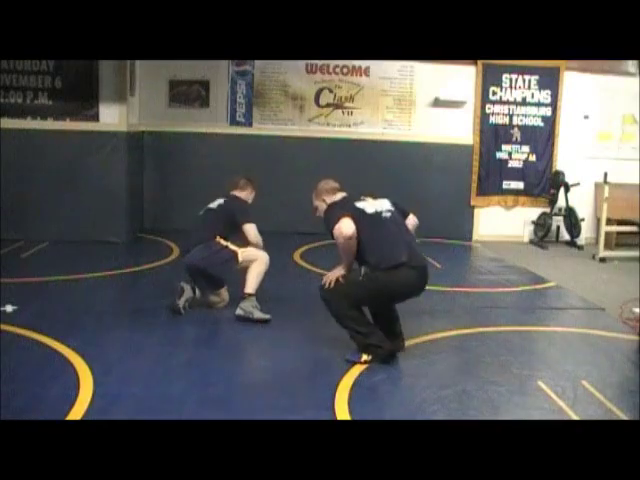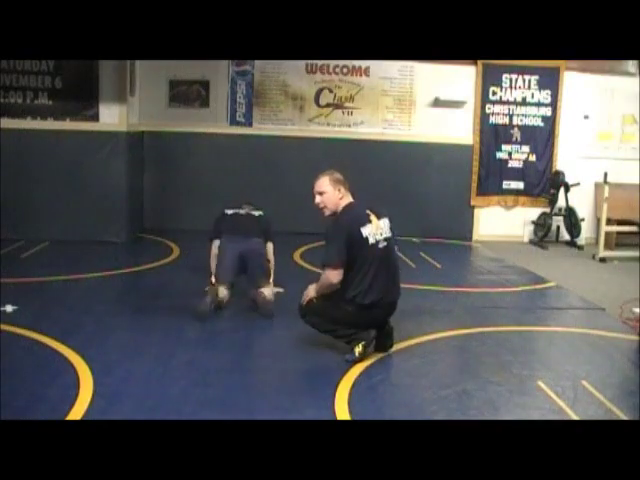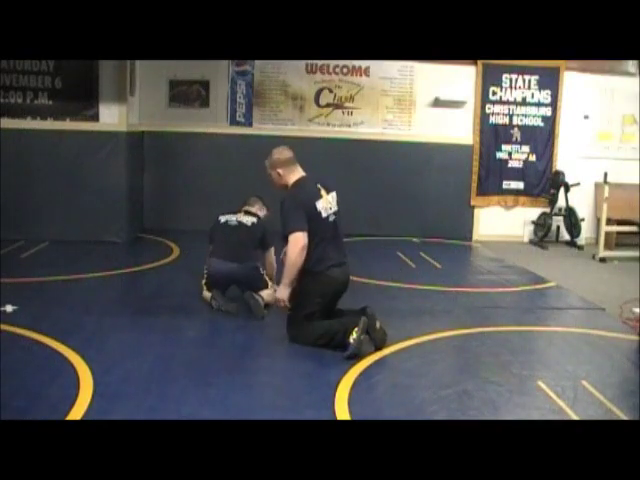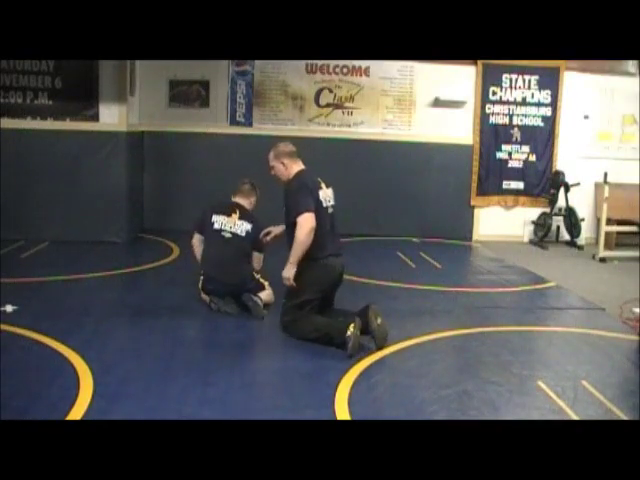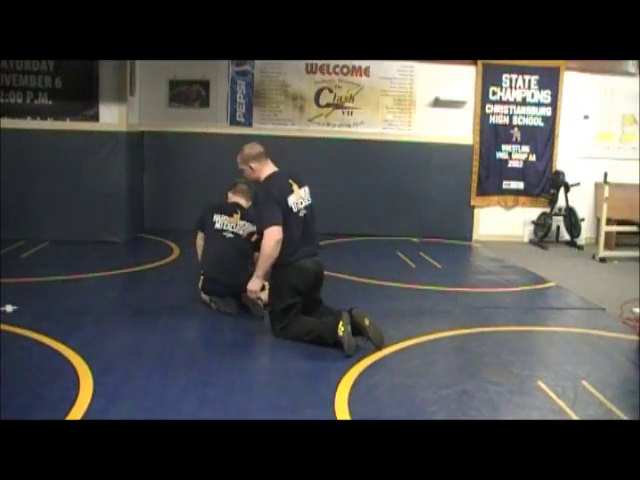
dt=0.7s
person 1, frame 1
left shoulder: (334, 209)
right shoulder: (379, 201)
left elbow: (347, 231)
right elbow: (412, 220)
left wrist: (344, 266)
left hip: (391, 274)
right hip: (418, 273)
left knee: (331, 291)
right knee: (376, 288)
left ankle: (373, 347)
right ankle: (392, 340)
person 1, frame 2
left shoulder: (339, 224)
right shoulder: (377, 215)
left elbow: (333, 278)
right elbow: (392, 251)
left wrist: (315, 289)
left hip: (365, 305)
right hip: (388, 303)
left knee: (308, 307)
left ankle: (360, 336)
right ankle: (379, 328)
person 1, frame 3
left shoulder: (293, 199)
right shoulder: (322, 188)
left elbow: (299, 244)
left wrist: (285, 286)
right wrist: (291, 246)
left hip: (318, 276)
right hip: (341, 271)
left knee: (298, 329)
right knee: (323, 315)
left ankle: (349, 329)
right ankle: (363, 318)
person 1, frame 4
left shoulder: (296, 186)
right shoulder: (316, 182)
left elbow: (307, 225)
left wrist: (291, 264)
right wrist: (282, 228)
left hip: (316, 265)
right hip: (334, 262)
left knee: (292, 320)
right knee: (322, 312)
left ankle: (344, 330)
right ankle: (363, 317)
person 1, frame 5
left shoulder: (265, 193)
right shoulder: (295, 180)
left elbow: (274, 237)
left wrist: (258, 277)
right wrist: (263, 228)
left hip: (291, 269)
right hip: (314, 262)
left knee: (283, 325)
right knee: (313, 309)
left ankle: (333, 328)
right ankle: (351, 319)
person 2, frame 1
left shoulder: (219, 204)
right shoulder: (240, 204)
right elbow: (254, 239)
right wrist: (257, 250)
left hip: (192, 259)
right hip: (208, 252)
left knee: (222, 300)
right knee: (262, 258)
left ankle: (190, 293)
right ankle: (247, 303)
person 2, frame 2
left shoulder: (223, 216)
right shoulder: (262, 218)
left elbow: (214, 253)
right elbow: (270, 255)
left wrist: (215, 283)
right wrist: (269, 282)
left hip: (227, 244)
right hip: (255, 246)
right knee: (267, 291)
left ankle: (214, 295)
right ankle: (262, 295)
person 2, frame 3
left shoulder: (220, 219)
right shoulder: (260, 223)
right elbow: (270, 262)
right wrist: (271, 282)
left hip: (216, 266)
right hip: (246, 267)
left knee: (207, 292)
right knee: (270, 294)
left ankle: (216, 298)
right ankle: (258, 298)
person 2, frame 4
left shoulder: (210, 212)
right shoulder: (253, 223)
left elbow: (196, 242)
right elbow: (257, 265)
left hip: (211, 279)
right hip: (242, 281)
left knee: (205, 293)
right knee: (268, 294)
left ankle: (215, 300)
right ankle: (256, 300)
person 2, frame 5
left shoulder: (210, 211)
right shoulder: (253, 222)
left elbow: (200, 240)
left hip: (212, 279)
right hip: (242, 281)
left knee: (205, 293)
right knee: (267, 293)
left ankle: (218, 300)
right ankle: (254, 300)
